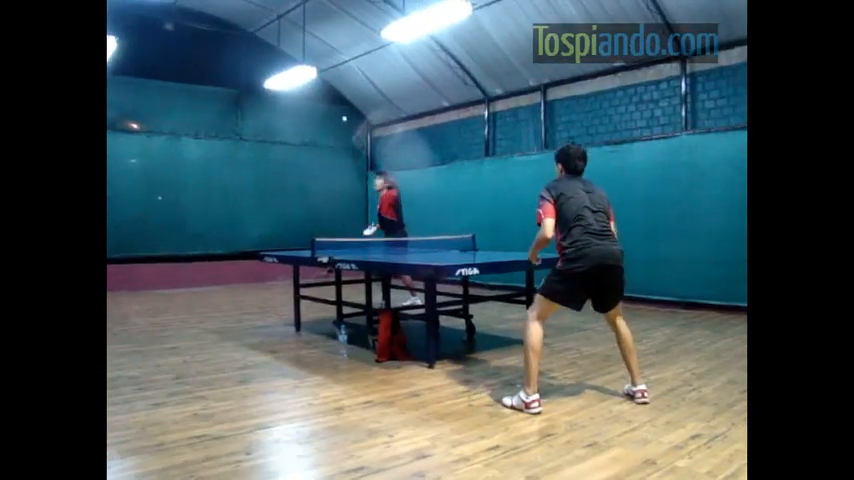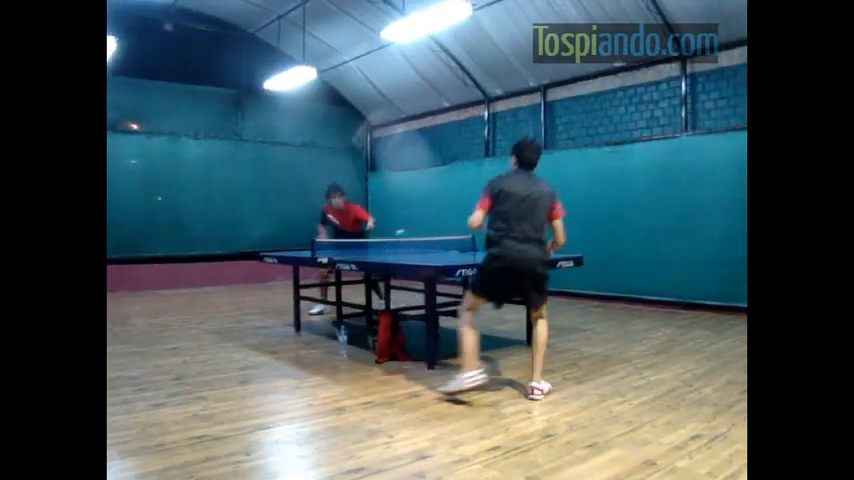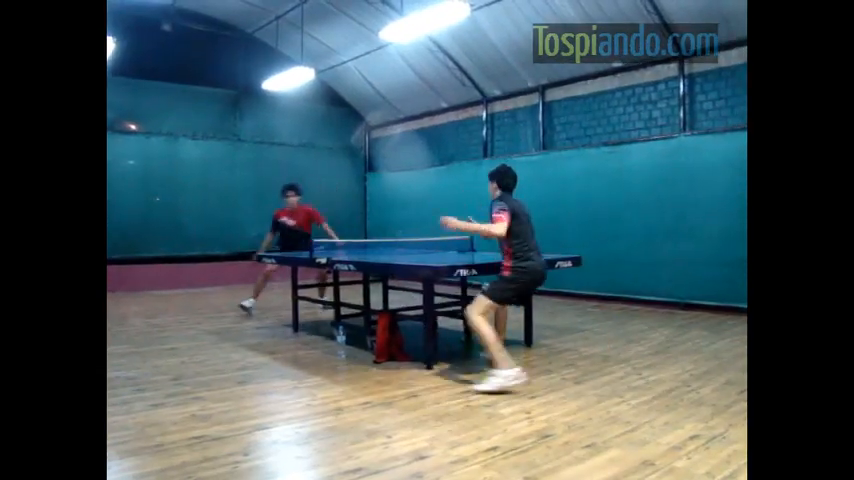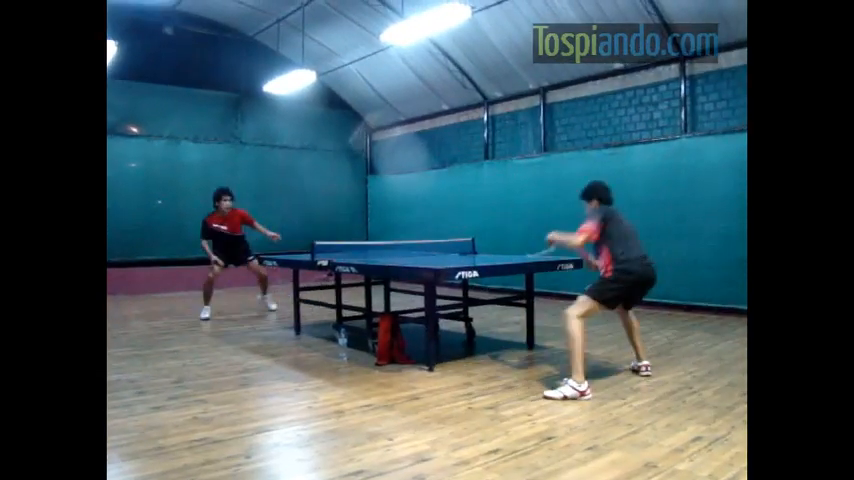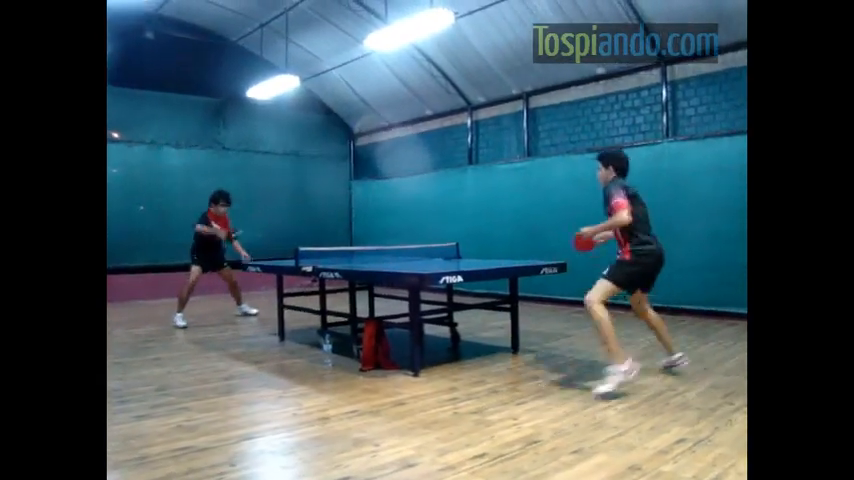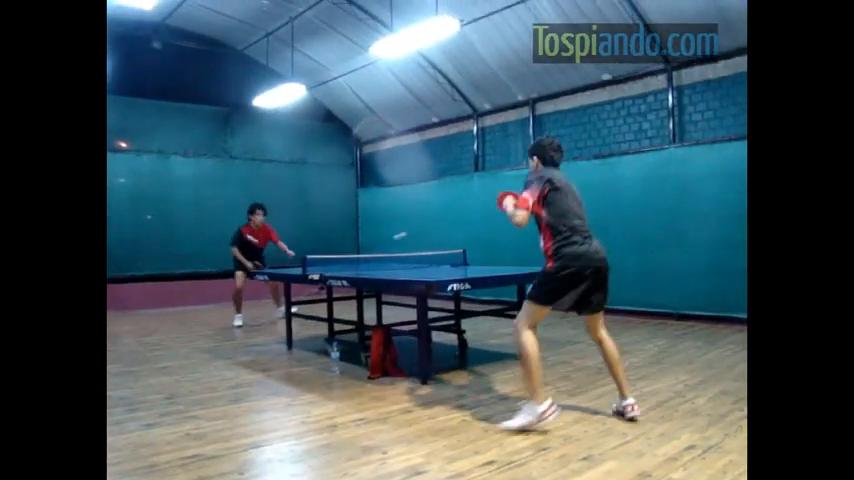
dt=0.7s
person 1, frame 1
left shoulder: (552, 189)
right shoulder: (599, 192)
left elbow: (547, 233)
left wrist: (533, 252)
left hip: (578, 260)
right hip: (612, 257)
left knee: (535, 317)
right knee: (616, 319)
left ankle: (530, 395)
right ankle: (638, 386)
person 1, frame 2
left shoulder: (499, 183)
right shoulder: (547, 192)
left elbow: (475, 223)
right elbow: (560, 239)
right wrist: (546, 251)
left hip: (501, 258)
right hip: (534, 262)
left knee: (467, 309)
right knee: (539, 317)
left ankle: (469, 373)
right ankle: (537, 382)
person 1, frame 3
left shoulder: (501, 204)
right shoulder: (518, 206)
left elbow: (499, 231)
left wrist: (460, 225)
right wrist: (478, 227)
left hip: (519, 270)
right hip: (536, 269)
left knee: (474, 313)
right knee: (498, 302)
left ankle: (506, 370)
right ankle: (499, 358)
person 1, frame 4
left shoulder: (600, 213)
right shoulder: (619, 220)
left elbow: (578, 241)
left wrist: (555, 237)
right wrist: (593, 261)
left hip: (624, 273)
right hip: (647, 273)
left knee: (573, 315)
right knee: (624, 309)
left ankle: (578, 383)
right ankle: (642, 362)
person 1, frame 5
left shoulder: (613, 187)
right shoulder: (624, 187)
left elbow: (623, 218)
left wrist: (593, 230)
right wrist: (604, 236)
left hip: (636, 256)
right hip: (651, 253)
left knee: (593, 300)
right knee: (641, 307)
left ankle: (621, 364)
right ankle: (674, 355)
person 1, frame 6
left shoulder: (539, 177)
right shoulder: (565, 184)
left elbow: (520, 218)
left wrist: (509, 206)
right wrist: (521, 207)
left hip: (566, 262)
right hip: (596, 258)
left knee: (524, 325)
right knee: (598, 331)
left ankle: (538, 404)
right ankle: (626, 402)
person 2, frame 1
left shoulder: (390, 195)
right shoulder: (382, 198)
left elbow: (395, 193)
left wrist: (391, 183)
right wrist: (378, 226)
left hip: (397, 238)
right hip: (391, 238)
left ankle: (415, 298)
right ankle: (415, 298)
person 2, frame 2
left shoulder: (354, 208)
right shoulder: (326, 210)
left elbow: (369, 218)
right elbow: (321, 225)
left wrist: (370, 223)
right wrist: (322, 236)
right knee: (324, 273)
right ankle: (323, 305)
person 2, frame 3
left shoulder: (308, 210)
right shoulder: (279, 214)
left elbow: (323, 223)
right elbow: (271, 234)
left wrist: (335, 238)
right wrist: (261, 250)
left hip: (304, 248)
right hip: (285, 249)
left knee: (322, 272)
right knee: (268, 271)
left ankle: (322, 299)
right ankle: (251, 301)
person 2, frame 4
left shoulder: (239, 214)
right shoulder: (208, 220)
left elbow: (253, 224)
right elbow: (204, 241)
left wrist: (268, 233)
right wrist: (212, 256)
left hip: (241, 249)
right hip: (221, 252)
left knee: (263, 274)
right knee: (211, 277)
left ankle: (265, 297)
right ankle: (206, 308)
person 2, frame 5
left shoulder: (224, 219)
right shoulder: (206, 216)
left elbow: (230, 236)
right elbow: (198, 228)
left wrist: (241, 251)
right wrist: (216, 232)
left hip: (217, 255)
right hip: (200, 255)
left knee: (232, 281)
right knee: (192, 282)
left ankle: (241, 307)
right ankle: (179, 315)
person 2, frame 6
left shoulder: (267, 229)
right shoulder: (242, 230)
left elbow: (278, 242)
right elbow: (234, 249)
left wrist: (287, 251)
right wrist: (247, 263)
left hip: (258, 261)
right hip: (243, 262)
left knee: (274, 282)
right knee: (239, 287)
left ankle: (281, 308)
right ankle: (238, 315)
